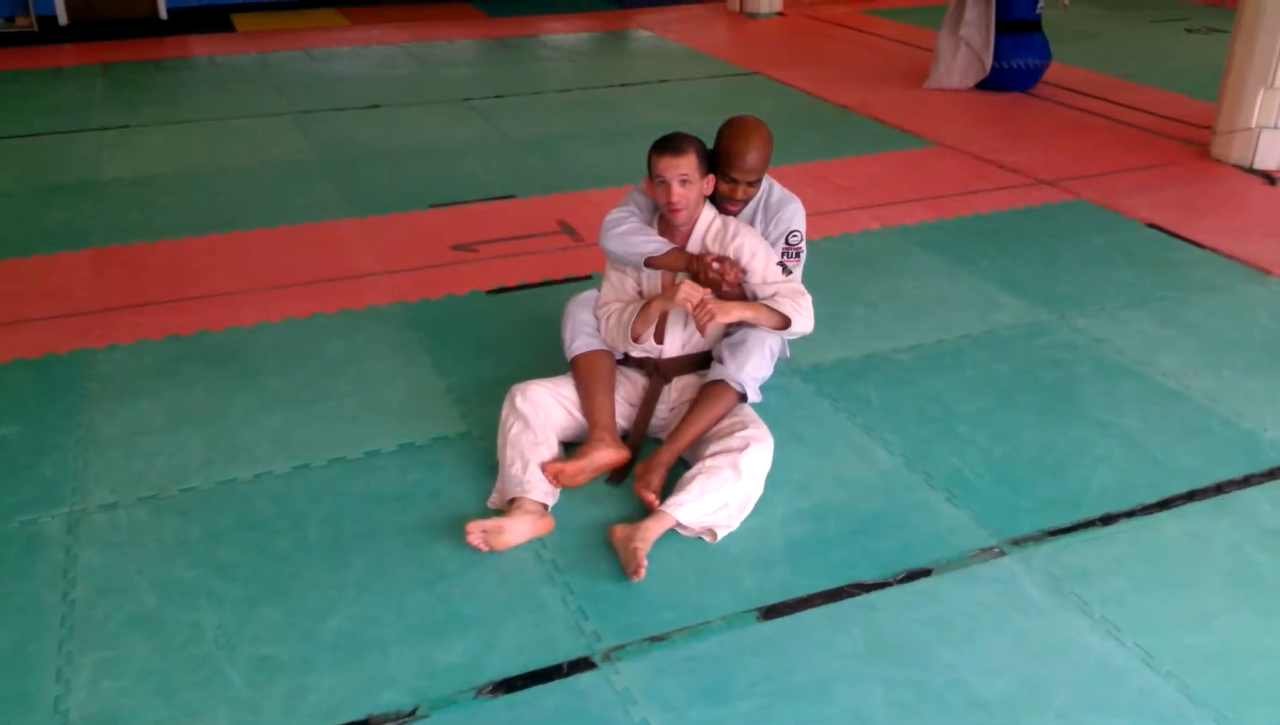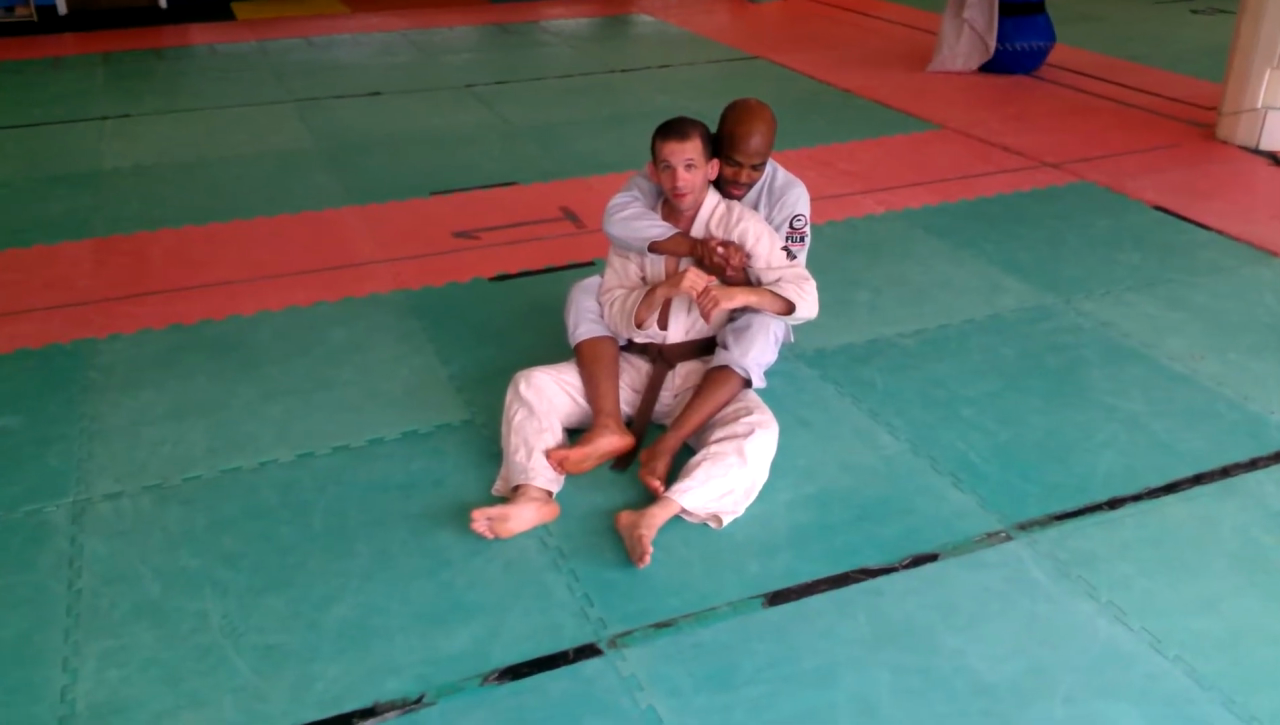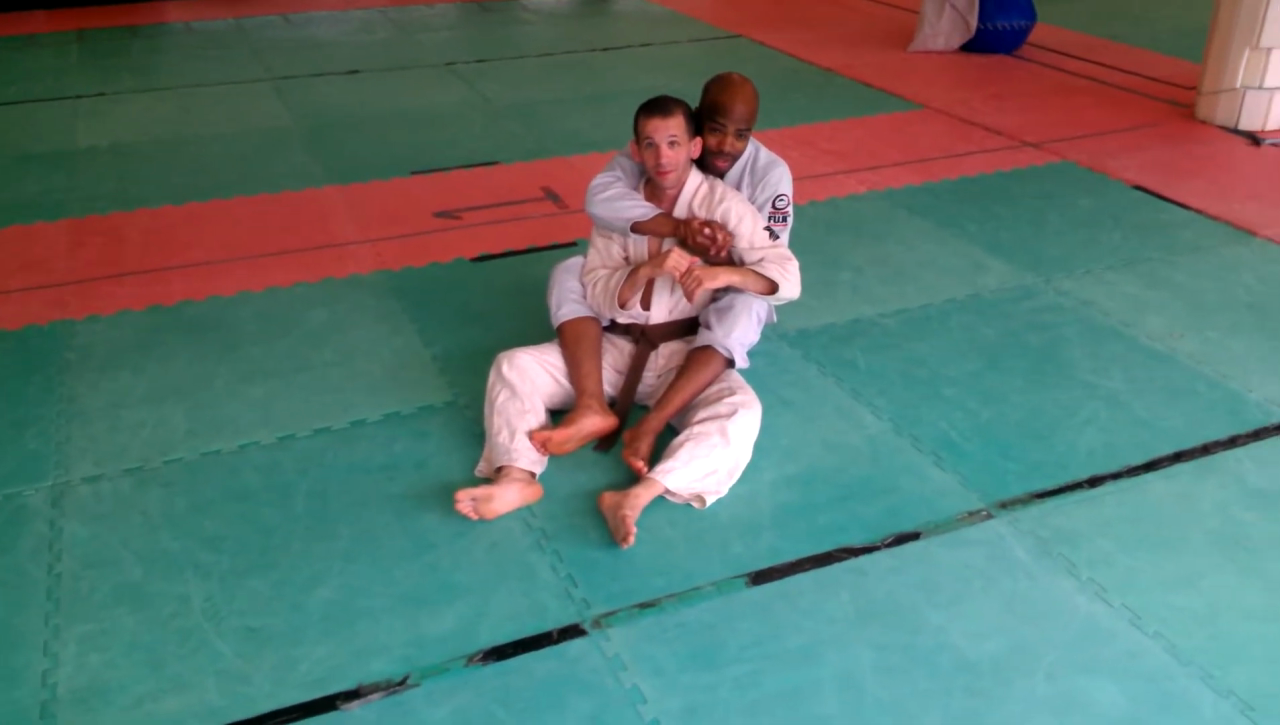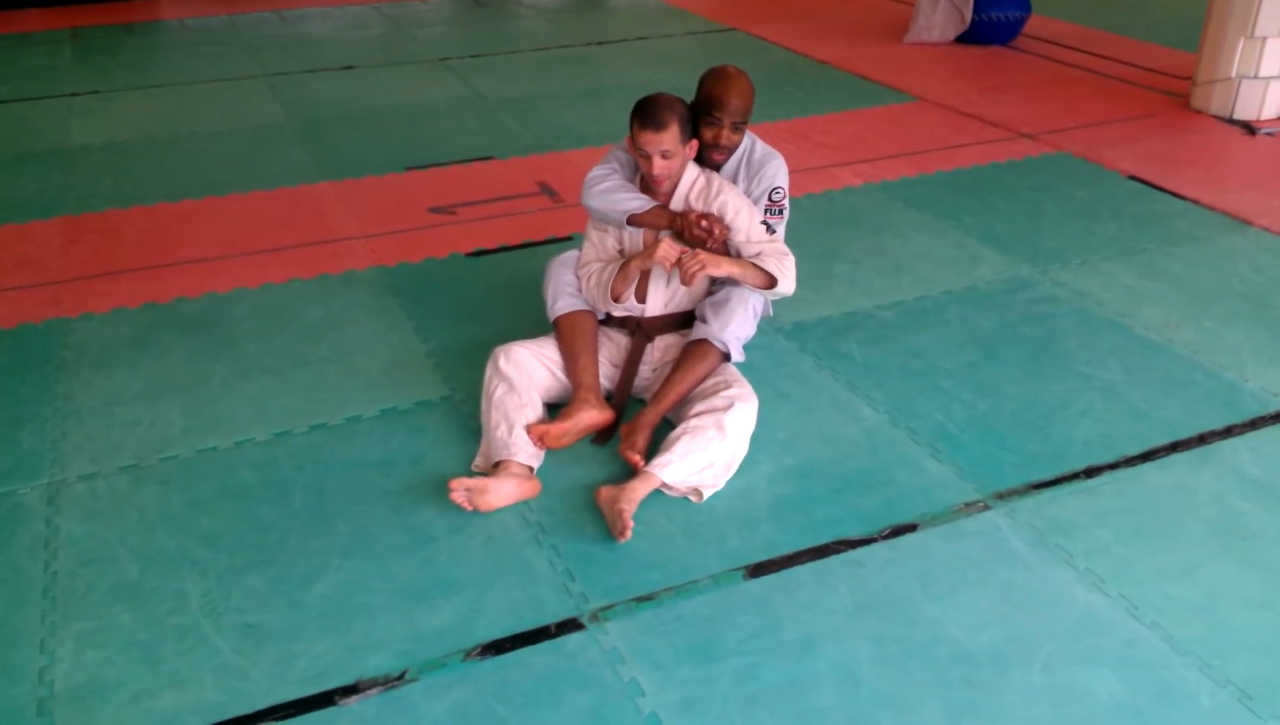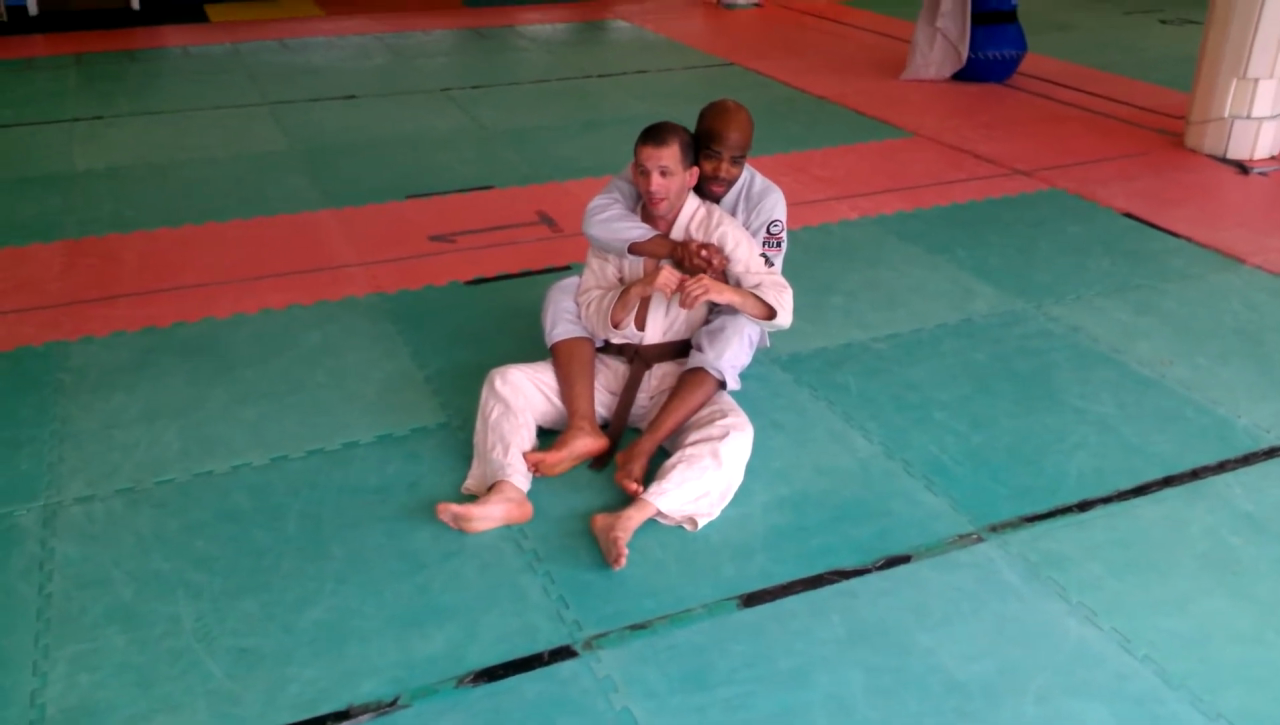
dt=1s
person 1, frame 1
left shoulder: (736, 240)
left elbow: (800, 312)
right elbow: (611, 331)
left wrist: (735, 309)
right wrist: (660, 302)
left hip: (700, 388)
right hip: (631, 380)
left knee: (752, 446)
right knee: (528, 398)
left ankle: (646, 529)
right ankle: (529, 509)
person 1, frame 2
left shoulder: (739, 225)
left elbow: (805, 298)
right elbow: (615, 317)
left wrist: (739, 295)
right wrist: (664, 289)
left hip: (704, 373)
right hip: (635, 366)
left knee: (757, 432)
right knee: (531, 385)
left ankle: (652, 516)
right ankle: (533, 497)
person 1, frame 3
left shoulder: (722, 205)
left elbow: (787, 278)
right elbow: (598, 297)
left wrist: (723, 275)
right wrist: (648, 270)
left hip: (687, 354)
right hip: (617, 346)
left knee: (740, 412)
right knee: (514, 366)
left ankle: (635, 497)
right ankle: (516, 478)
person 1, frame 4
left shoulder: (717, 197)
left elbow: (783, 274)
right elbow: (593, 291)
left wrist: (723, 263)
right wrist: (638, 261)
left hip: (682, 346)
right hip: (613, 340)
left knee: (736, 405)
right knee: (510, 361)
left ankle: (632, 491)
right ankle: (514, 472)
person 1, frame 5
left shoulder: (717, 230)
left elbow: (781, 306)
right elbow: (592, 318)
left wrist: (724, 291)
right wrist: (638, 288)
left hip: (679, 377)
right hip: (610, 368)
left knee: (732, 434)
right knee: (507, 383)
left ankle: (628, 519)
right ankle: (507, 493)
person 2, frame 1
left shoulder: (784, 210)
right elbow: (616, 231)
left wrist: (733, 293)
right wrist: (690, 262)
left hip: (727, 333)
left knee: (760, 344)
right knee: (584, 308)
left ankle: (662, 459)
right ankle: (604, 439)
person 2, frame 2
left shoulder: (787, 194)
right elbow: (619, 216)
left wrist: (735, 276)
right wrist: (695, 246)
left hip: (732, 317)
left knee: (763, 330)
right knee: (587, 294)
left ankle: (666, 445)
right ankle: (608, 426)
person 2, frame 3
left shoulder: (770, 173)
right elbow: (601, 196)
left wrist: (719, 255)
right wrist: (678, 227)
left hip: (715, 297)
left knee: (746, 311)
right knee: (570, 274)
left ankle: (650, 426)
right ankle: (592, 407)
person 2, frame 4
left shoulder: (765, 166)
right elbow: (597, 188)
left wrist: (717, 247)
right wrist: (673, 219)
left hip: (710, 291)
left knee: (743, 303)
right knee: (565, 268)
left ankle: (645, 420)
right ankle: (589, 400)
person 2, frame 5
left shoulder: (764, 199)
right elbow: (598, 218)
left wrist: (716, 278)
right wrist: (674, 249)
left hip: (707, 320)
left knee: (738, 333)
right knee: (565, 295)
left ankle: (642, 448)
right ankle: (583, 428)
